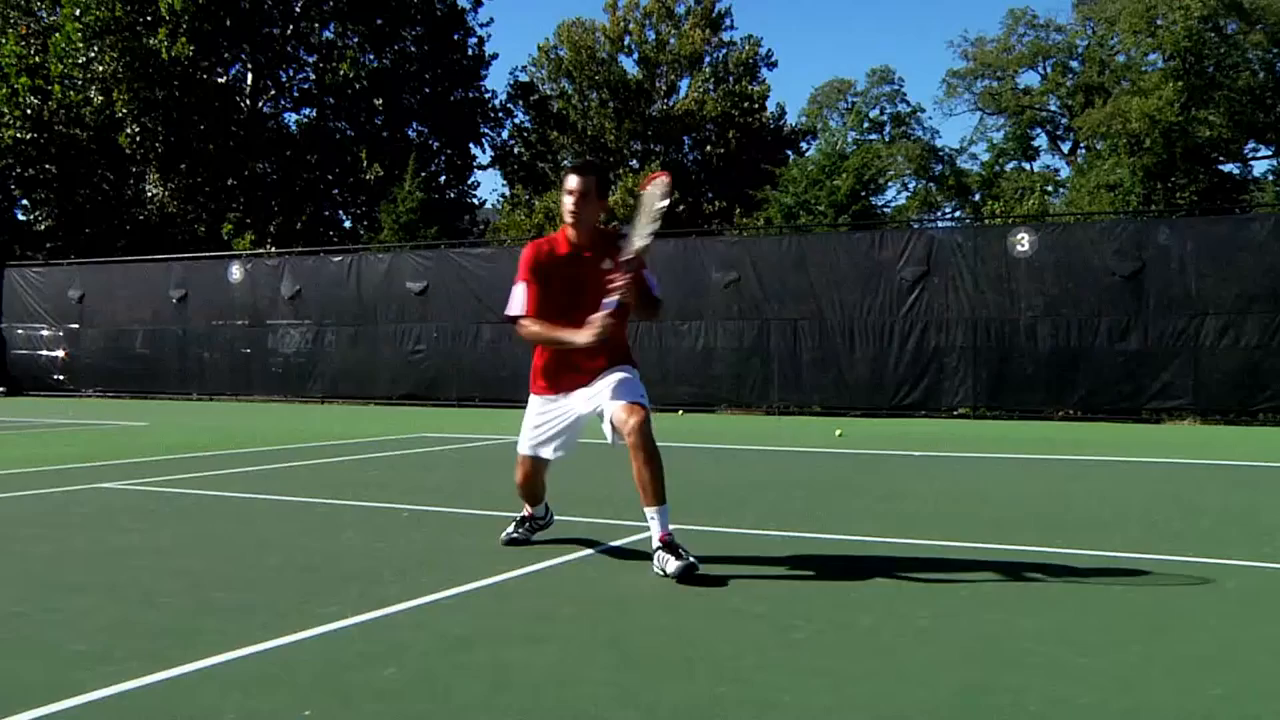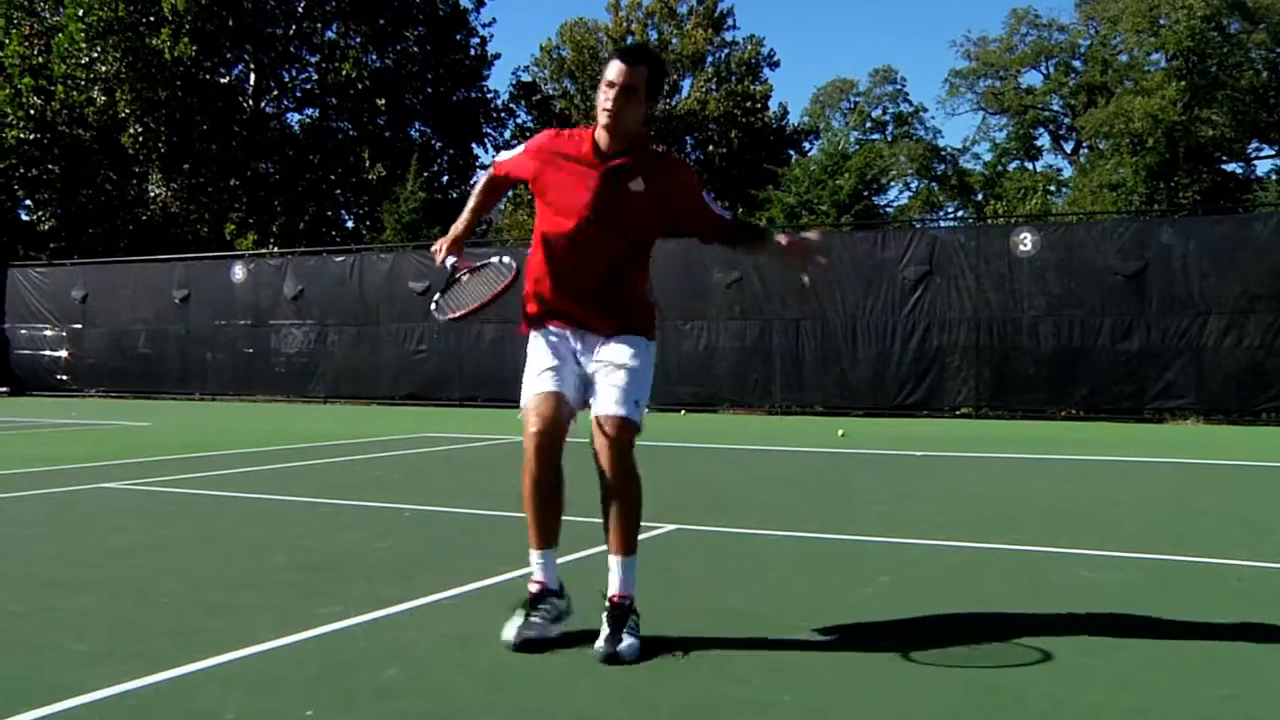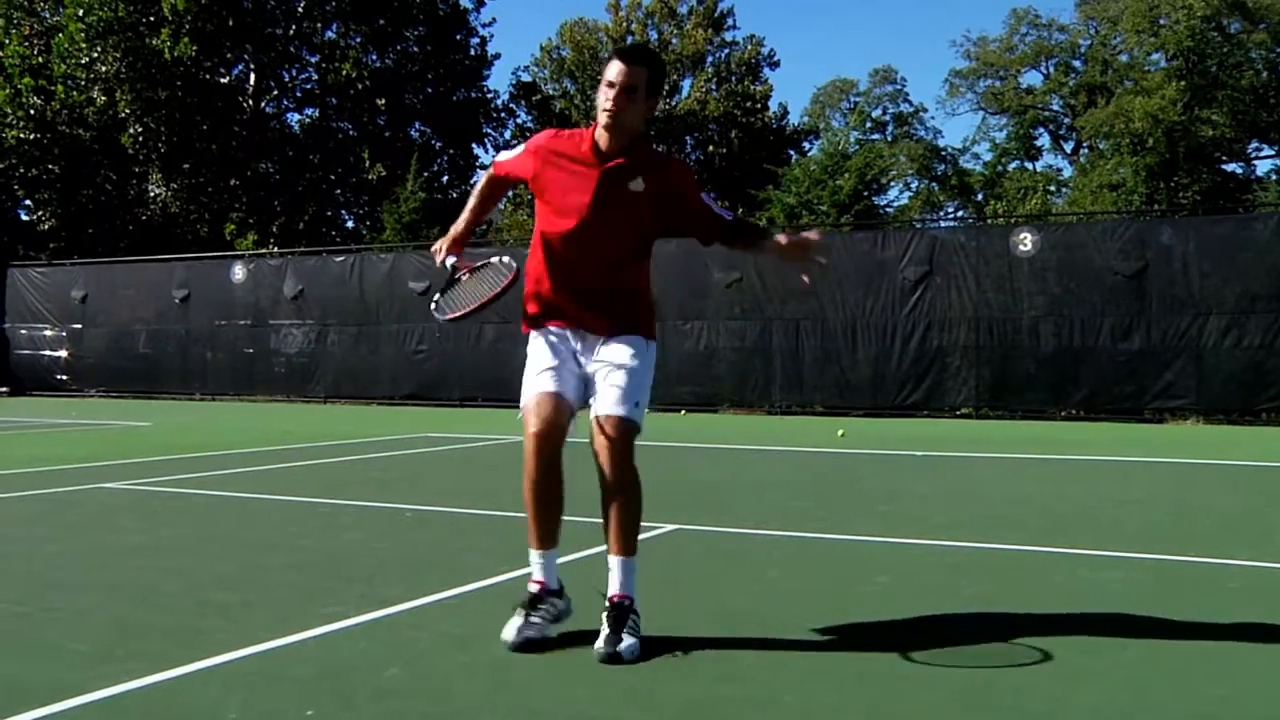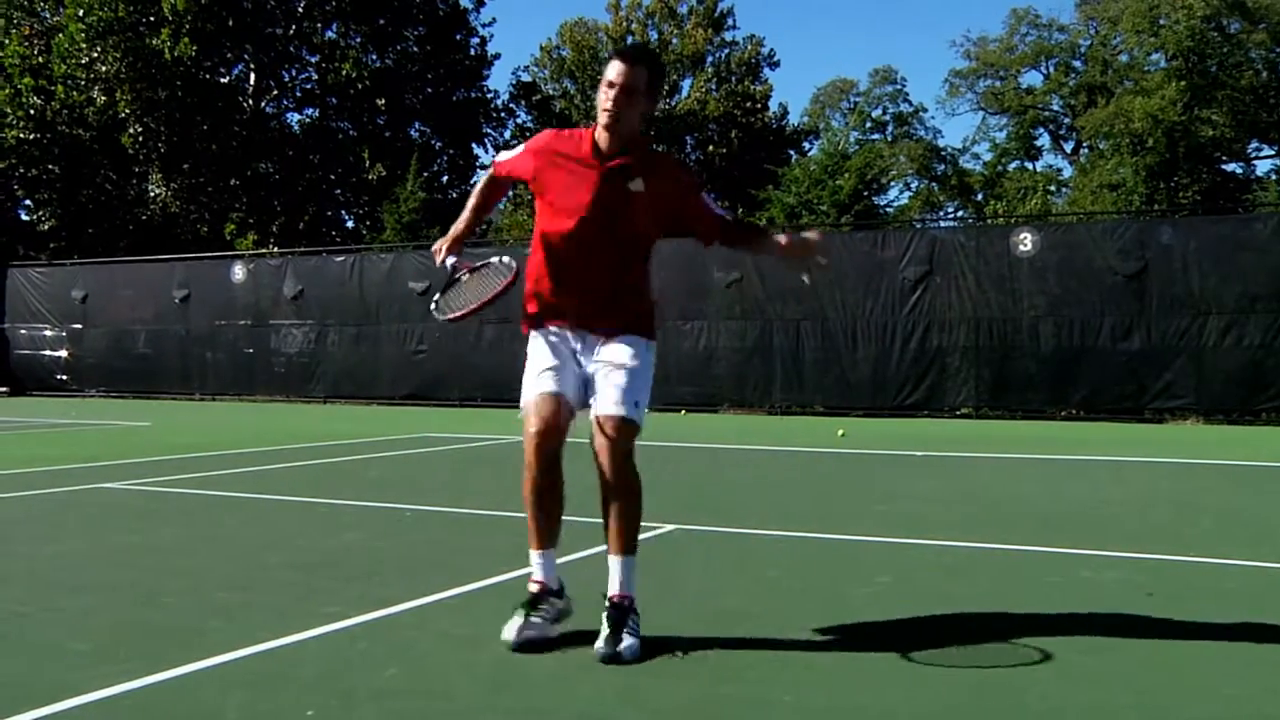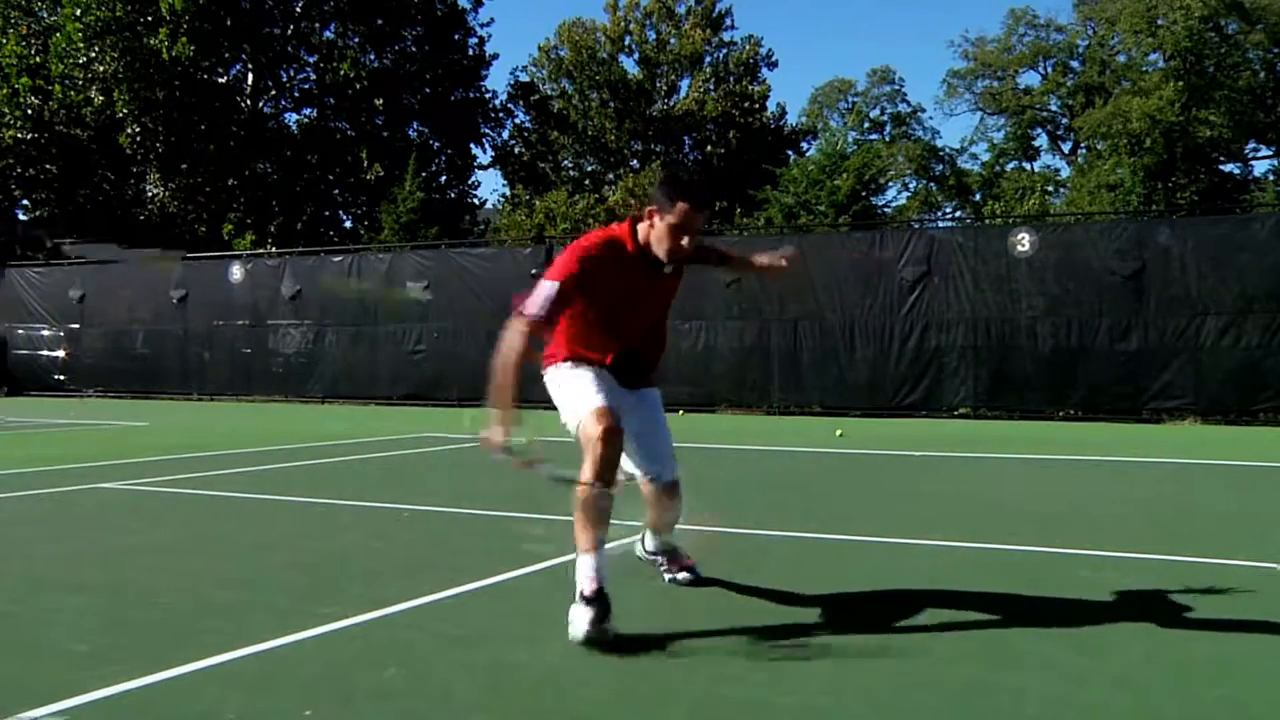
dt=1s
person 1, frame 1
left shoulder: (622, 247)
right shoulder: (536, 255)
left elbow: (648, 307)
right elbow: (525, 325)
left wrist: (632, 294)
right wrist: (577, 337)
left hip: (609, 372)
right hip: (553, 383)
left knee: (636, 422)
right knee: (526, 477)
left ankle: (663, 541)
right ankle: (535, 513)
person 1, frame 2
left shoulder: (666, 171)
right shoulder: (549, 148)
left elbow: (724, 228)
right elbow: (495, 174)
left wrist: (778, 242)
right wrist: (459, 233)
left hip: (622, 332)
right hip: (557, 325)
left knee: (613, 439)
right knee: (541, 428)
left ankle: (621, 600)
right ankle: (544, 589)
person 1, frame 3
left shoulder: (666, 173)
right shoulder: (548, 149)
left elbow: (725, 227)
right elbow: (495, 173)
left wrist: (777, 241)
right wrist: (458, 233)
left hip: (622, 333)
right hip: (556, 325)
left knee: (613, 439)
right knee: (541, 427)
left ankle: (622, 600)
right ankle: (544, 589)
person 1, frame 4
left shoulder: (665, 176)
right shoulder: (549, 149)
left elbow: (725, 229)
right elbow: (495, 173)
left wrist: (778, 242)
right wrist: (459, 232)
left hip: (622, 334)
right hip: (555, 325)
left knee: (613, 439)
right knee: (540, 431)
left ankle: (621, 600)
right ankle: (545, 590)
person 1, frame 5
left shoulder: (682, 246)
right shoulder: (593, 254)
right elbow: (524, 322)
left wrist: (751, 261)
right wrist: (503, 407)
left hip: (636, 379)
right hip: (577, 365)
left knee: (663, 498)
right knee: (603, 435)
left ankle: (657, 544)
right ankle: (589, 592)
